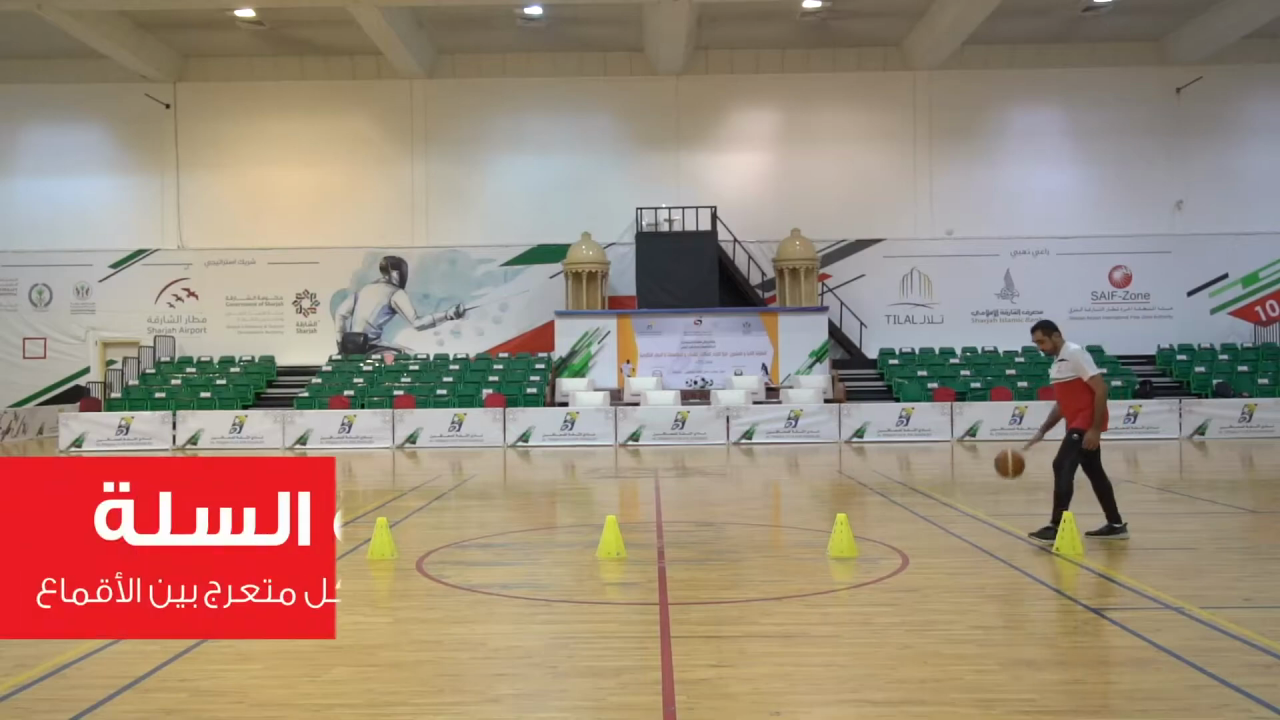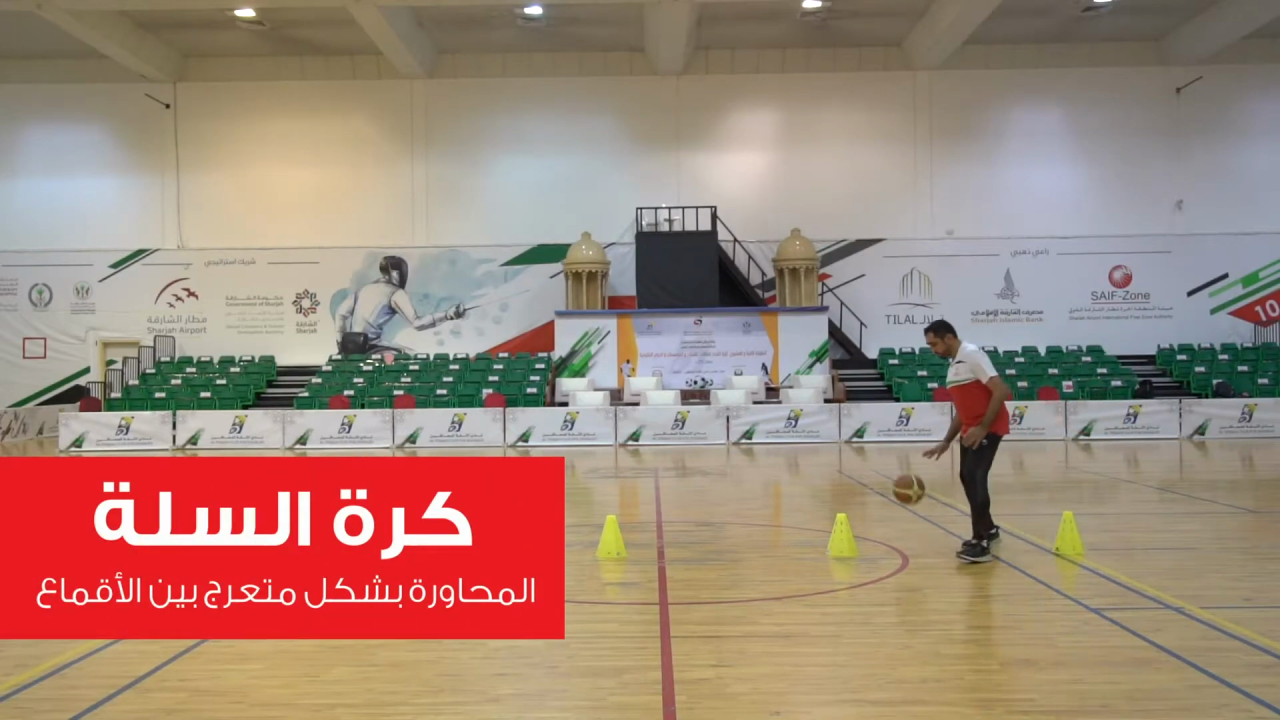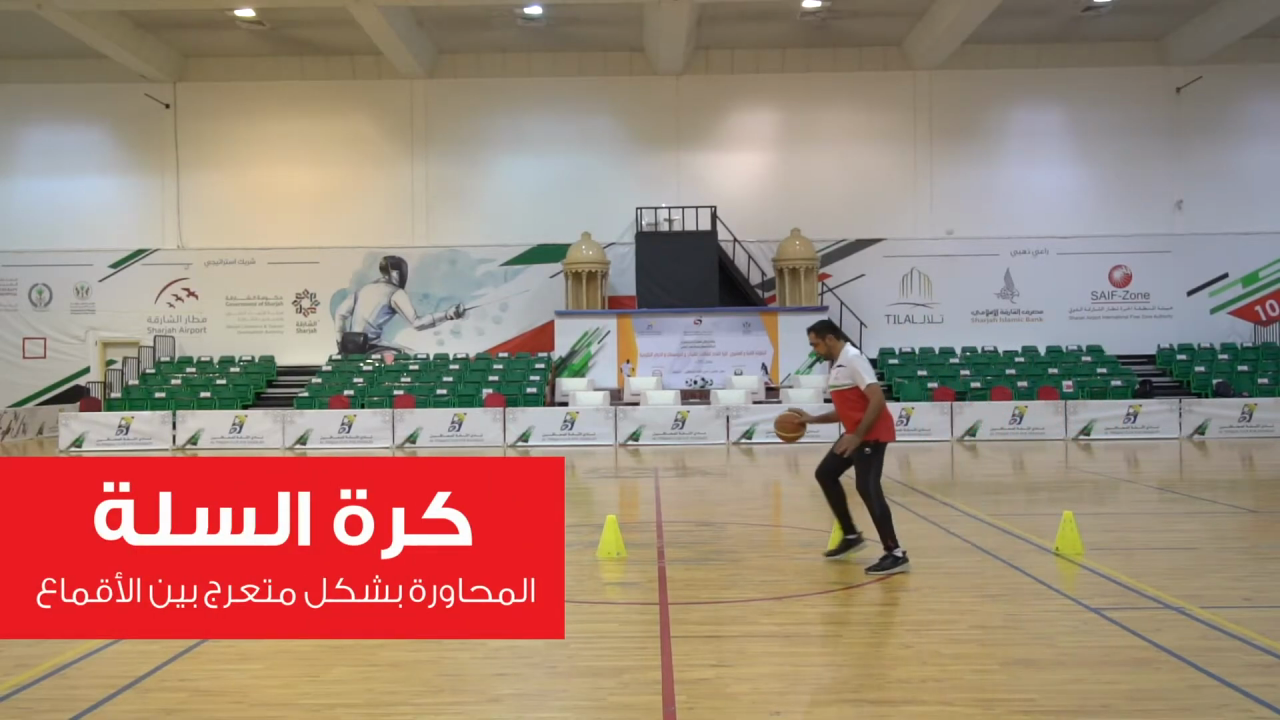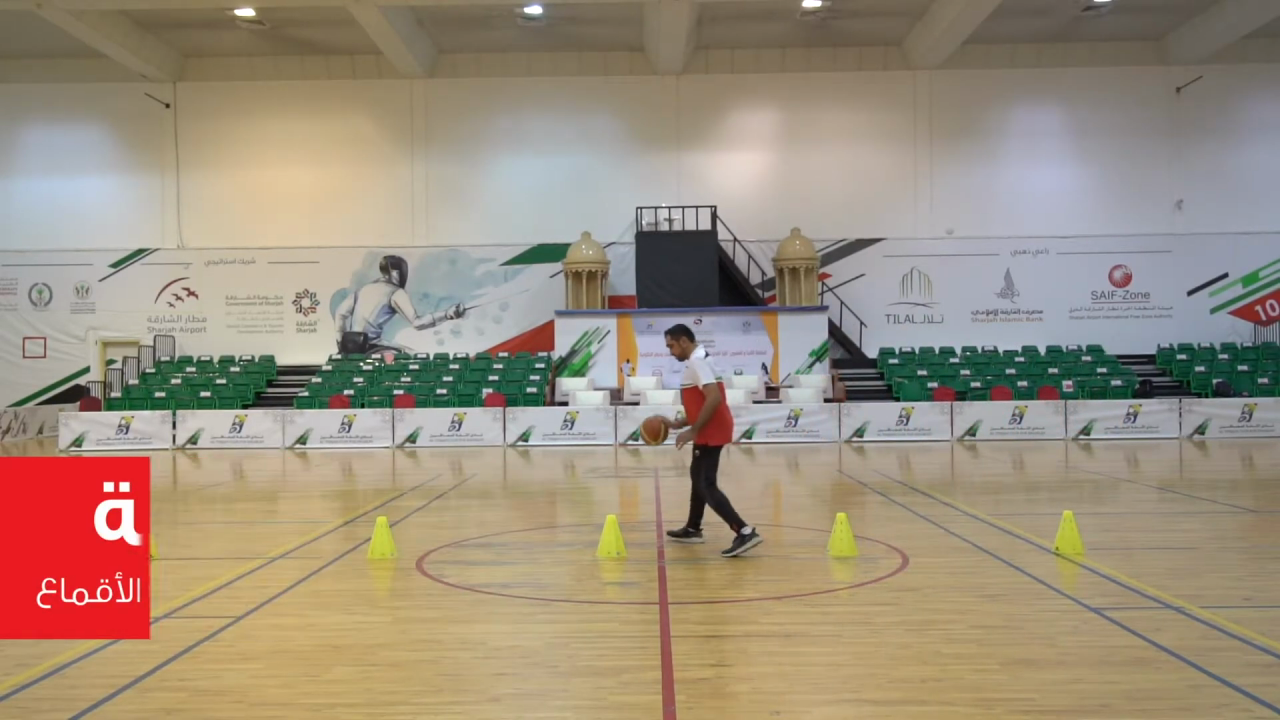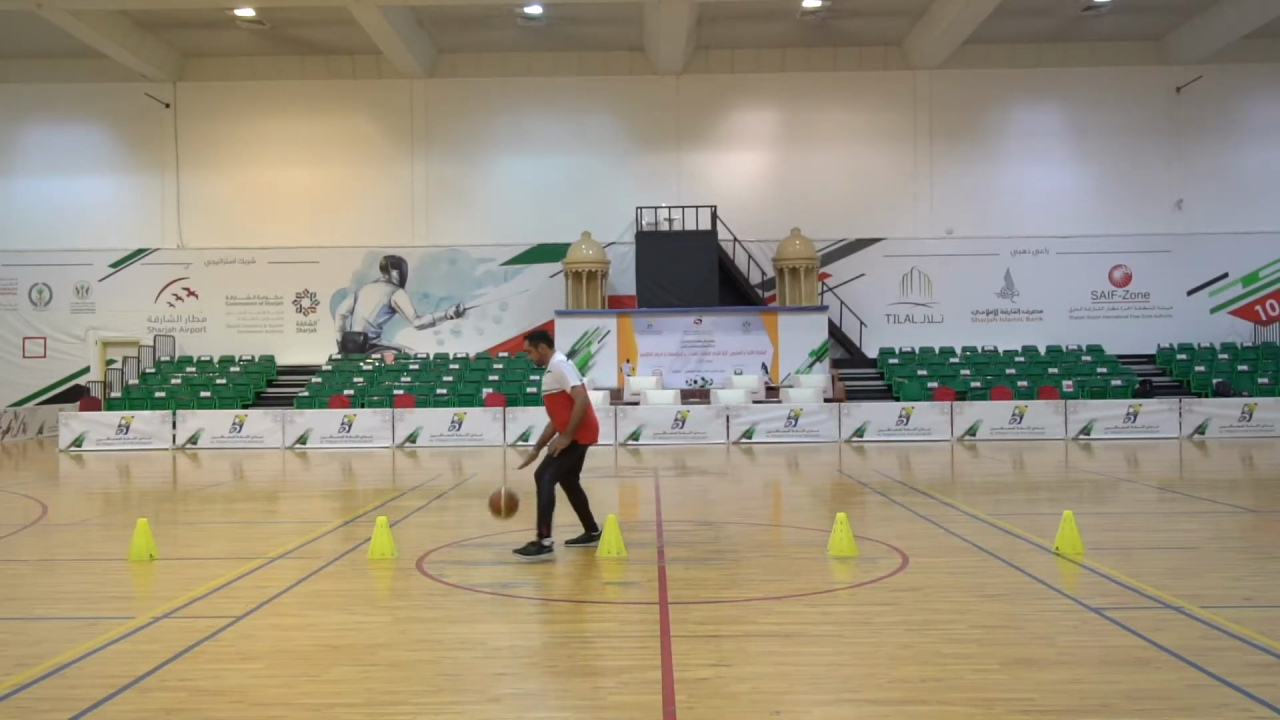
dt=1s
person 1, frame 1
left shoulder: (1076, 354)
right shoulder: (1058, 362)
left elbow: (1101, 390)
right elbow: (1063, 403)
left wrist: (1095, 429)
right wrist: (1042, 431)
left hip: (1087, 425)
right hip: (1078, 424)
left knee: (1062, 466)
right knee: (1094, 471)
left ankle: (1057, 527)
right ankle: (1116, 524)
person 1, frame 2
left shoulder: (972, 355)
right shoulder: (954, 365)
left elbow: (1000, 391)
left wrist: (982, 428)
right wrist: (945, 443)
left hip: (988, 427)
right hip: (971, 428)
left knee: (974, 476)
right knee: (968, 478)
left ankle: (982, 542)
right ankle: (989, 529)
person 1, frame 3
left shoulder: (853, 359)
right shoulder: (837, 367)
left elbow: (877, 400)
left wrist: (857, 436)
right wrist: (813, 419)
left hip: (871, 435)
right hip: (855, 434)
left knee: (868, 489)
right knee: (824, 474)
left ankle: (895, 554)
right ankle: (851, 535)
person 1, frame 4
left shoulder: (696, 362)
right shoulder: (698, 361)
left elbow: (713, 399)
left wrist: (693, 431)
right wrist: (680, 423)
left hip: (710, 432)
right hip: (711, 430)
left knee: (705, 484)
right knee: (698, 475)
left ankle: (745, 532)
right ankle: (692, 529)
person 1, frame 5
left shoulder: (560, 366)
right shoulder: (554, 369)
left elbow: (582, 400)
right elbow: (558, 417)
left wrist: (566, 437)
right wrist: (536, 450)
left hip: (577, 434)
right hip: (576, 434)
left knee: (544, 477)
right knee: (568, 481)
left ankle: (544, 541)
right ankle: (592, 531)
